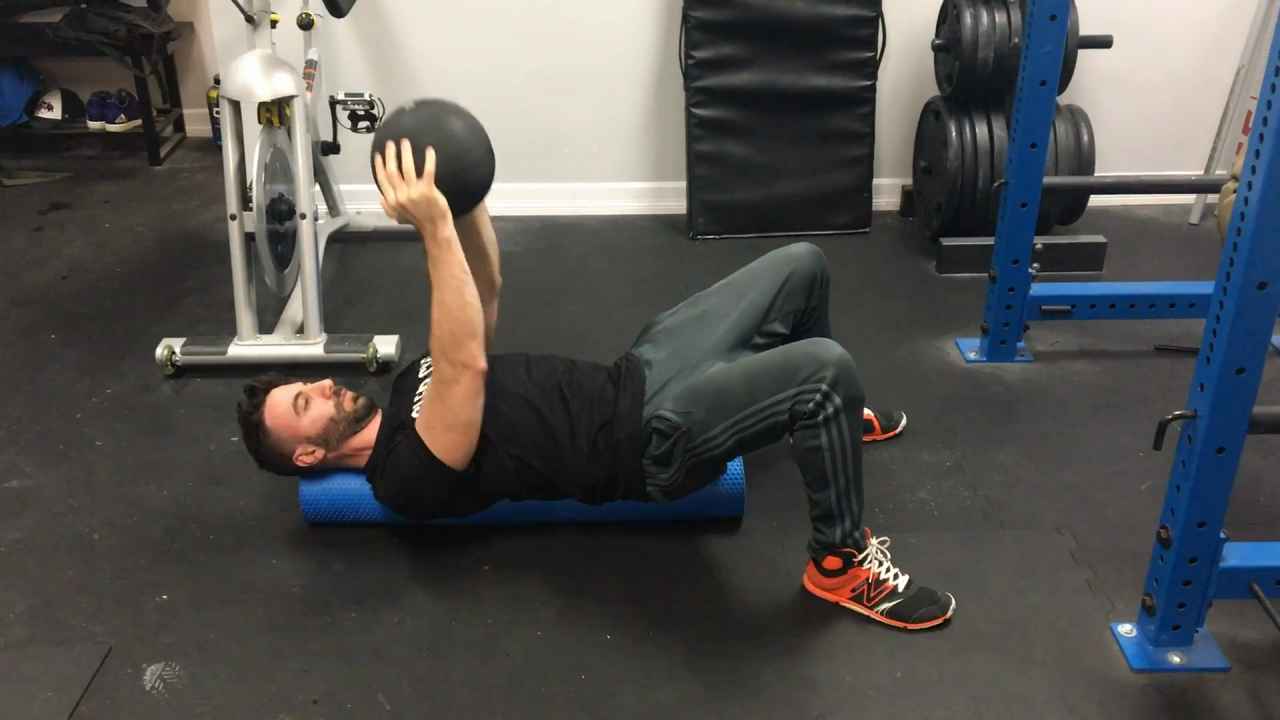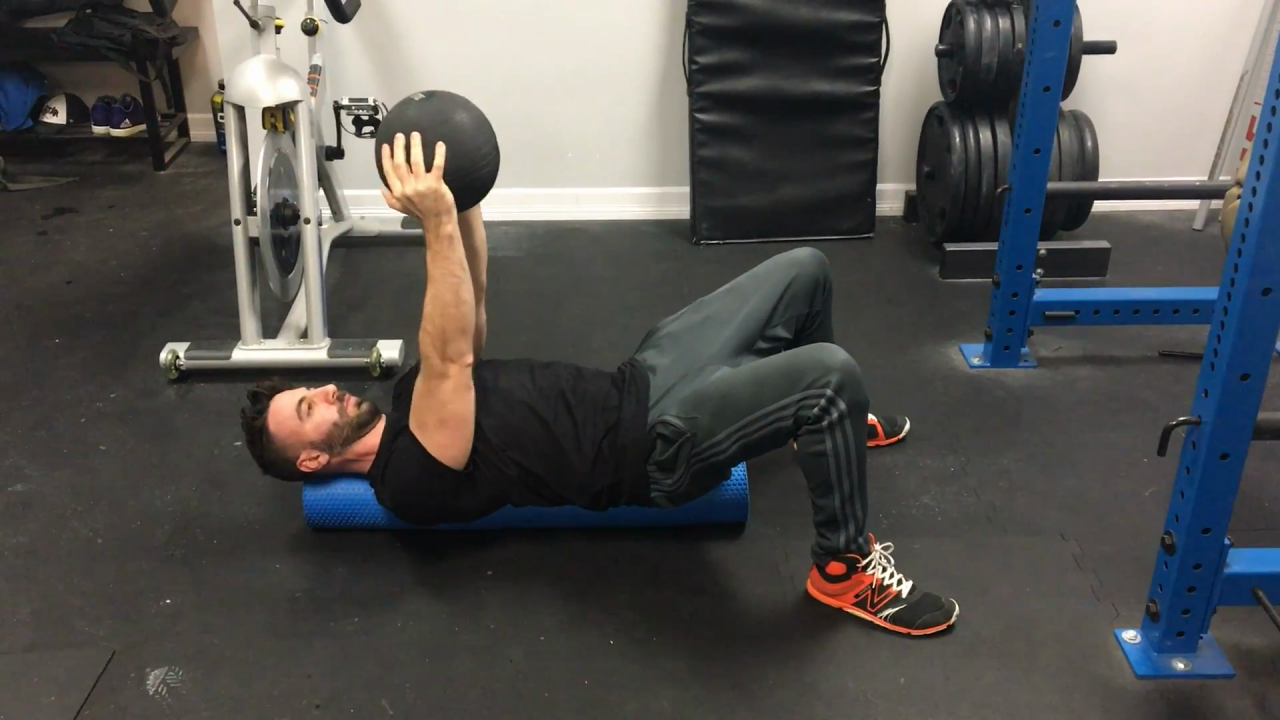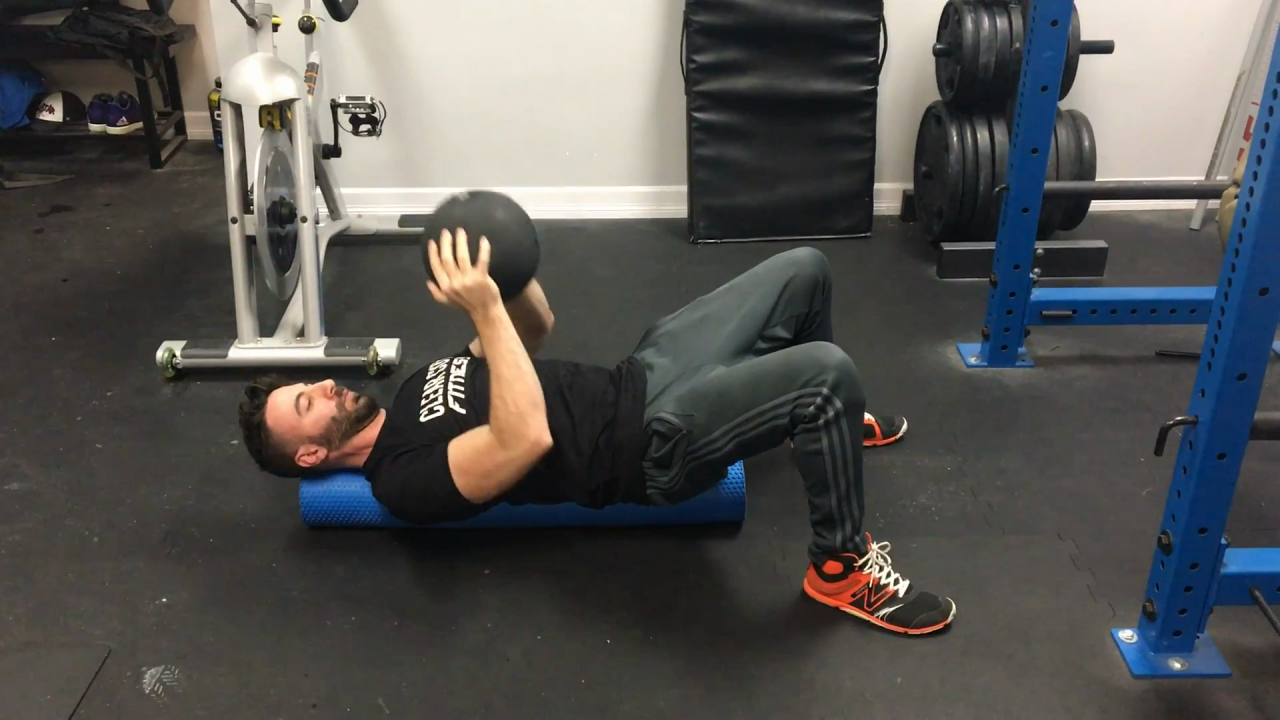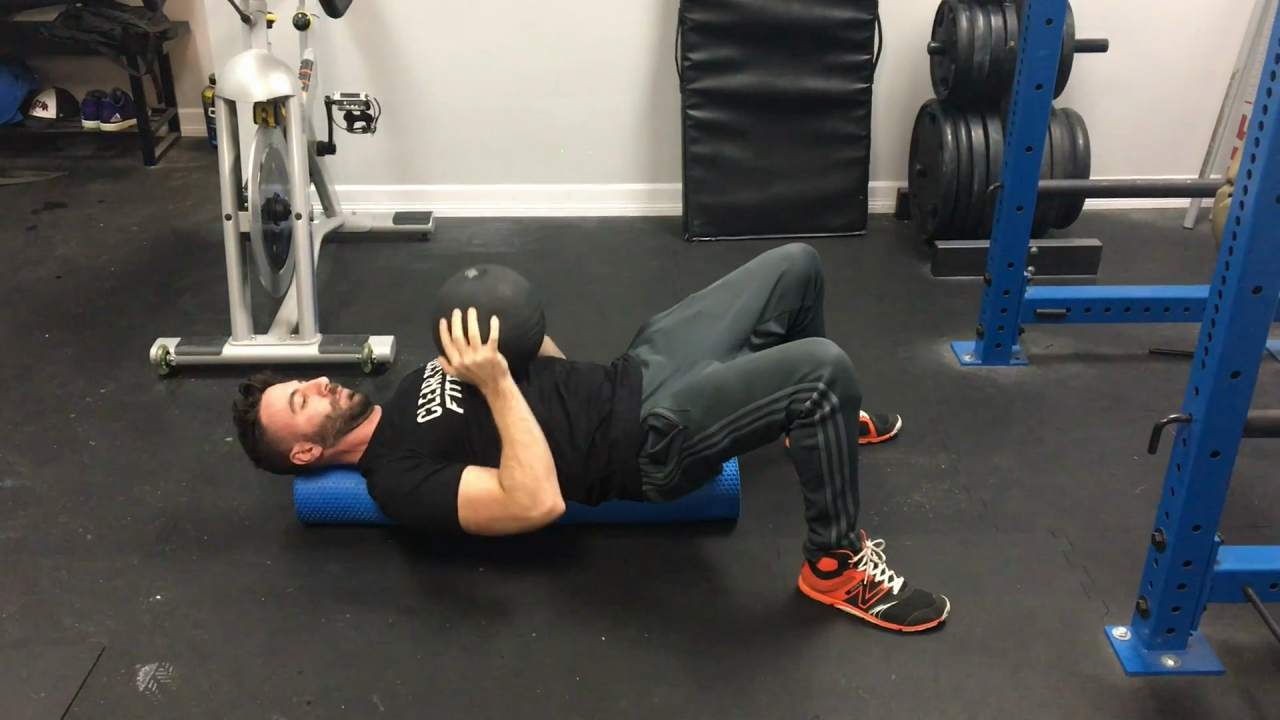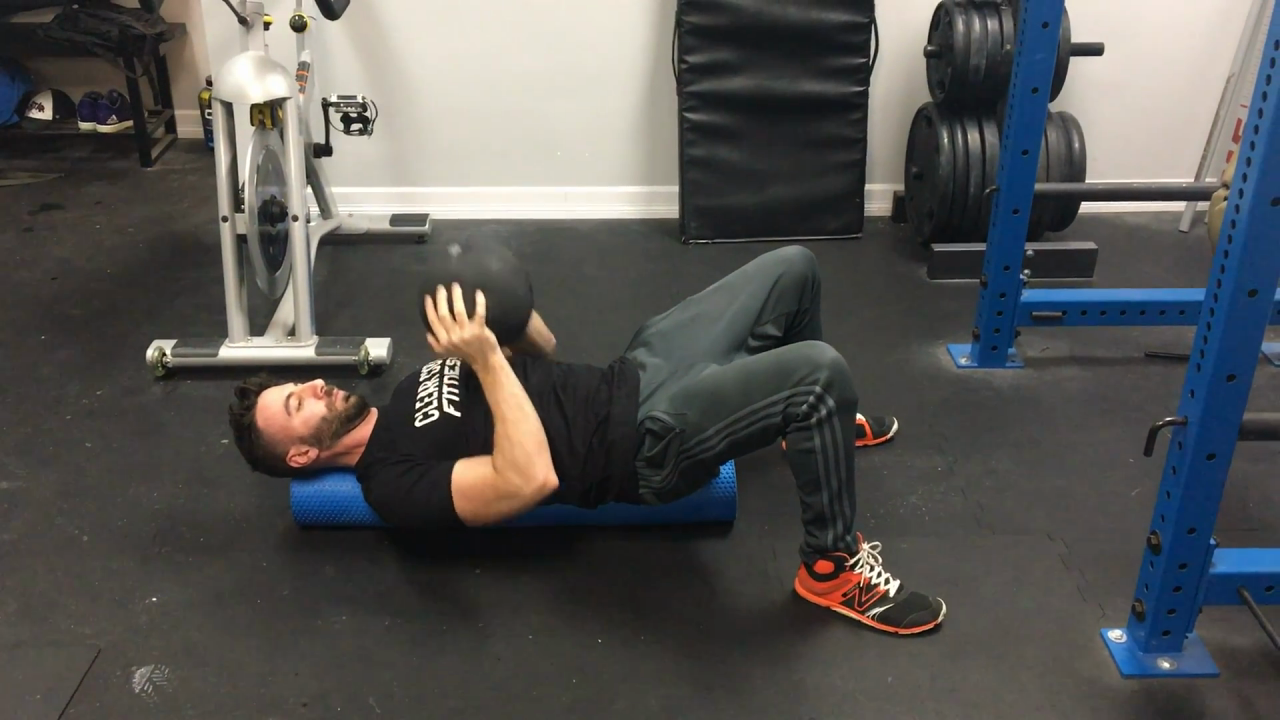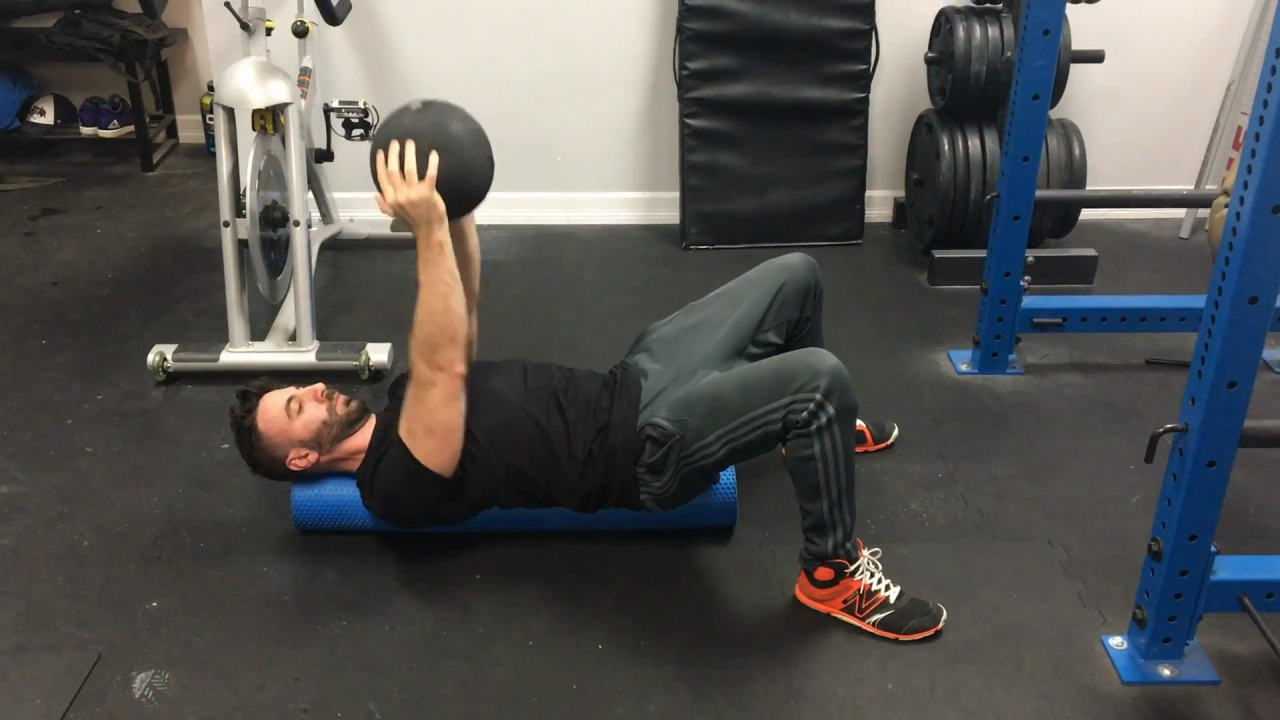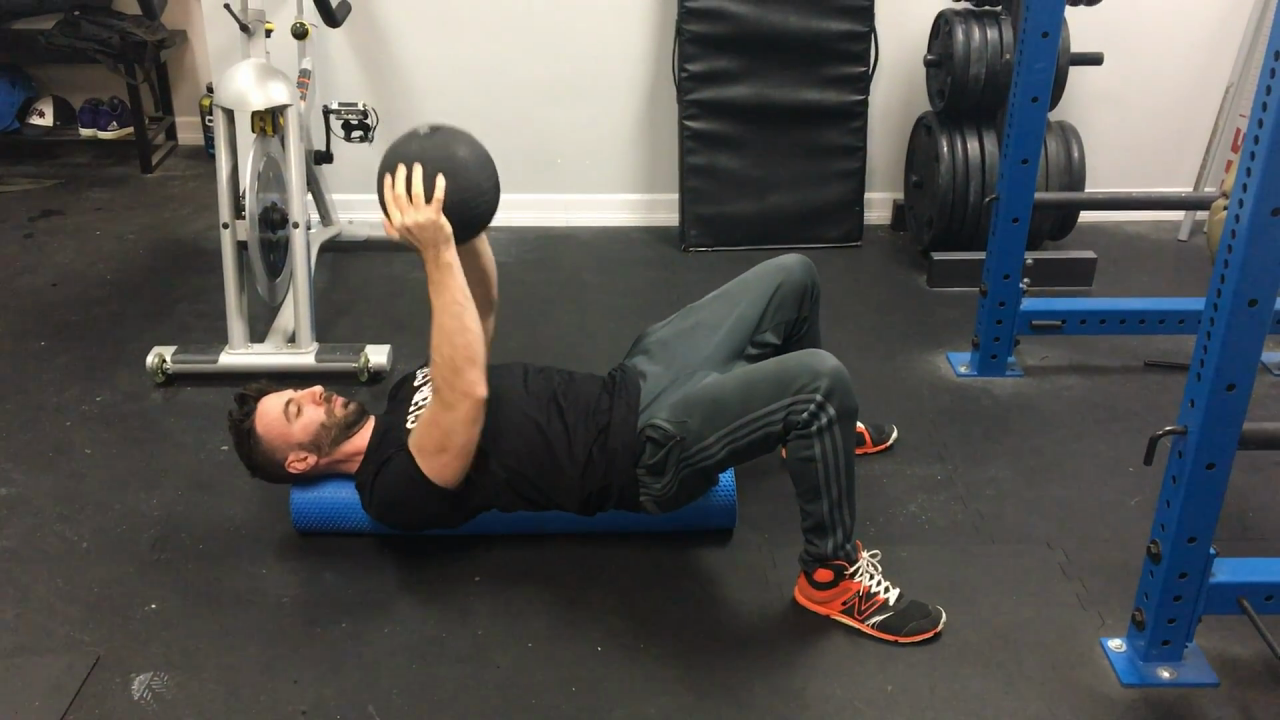
dt=0.4s
person 1, frame 1
left shoulder: (410, 392)
right shoulder: (409, 479)
left elbow: (483, 292)
right elbow: (470, 363)
left wrist: (464, 201)
right wrist: (434, 224)
left hip: (636, 374)
right hip: (651, 441)
left knee: (802, 265)
right knee: (824, 366)
left ankle: (825, 416)
right ankle: (842, 564)
person 1, frame 2
left shoulder: (409, 404)
right shoulder: (411, 483)
left elbow: (467, 305)
right elbow: (451, 357)
left wrist: (461, 201)
right wrist: (438, 220)
left hip: (639, 383)
right hip: (654, 448)
left knee: (804, 271)
right knee: (830, 371)
left ankle: (822, 425)
right ankle: (845, 568)
person 1, frame 3
left shoulder: (414, 395)
right shoulder: (406, 482)
left elbow: (536, 328)
right elbow: (530, 440)
right wrist: (483, 305)
left hip: (639, 377)
right hip: (652, 444)
left knee: (804, 269)
right knee: (829, 372)
left ankle: (825, 425)
right ankle: (842, 569)
person 1, frame 4
left shoulder: (412, 395)
right shoulder: (400, 481)
right elbow: (540, 502)
left wrist: (508, 329)
right wrist: (495, 381)
left hip: (633, 374)
right hip: (649, 441)
left knee: (795, 266)
right knee: (823, 366)
left ankle: (817, 422)
right ankle: (837, 565)
person 1, frame 5
left shoulder: (410, 397)
right shoulder: (396, 485)
left elbow: (542, 351)
right elbow: (533, 480)
left wrist: (498, 307)
right wrist: (486, 356)
left hip: (630, 375)
right hip: (646, 444)
left knee: (792, 268)
right knee: (820, 369)
left ankle: (813, 427)
right ankle: (833, 568)
person 1, frame 6
left shoulder: (402, 402)
right shoulder: (398, 487)
left elbow: (452, 330)
right elbow: (452, 368)
left wrist: (451, 209)
right wrist: (428, 228)
left hip: (629, 385)
right hip: (645, 451)
left knee: (795, 273)
right knee: (819, 374)
left ankle: (816, 424)
right ankle: (833, 573)
person 1, frame 7
left shoulder: (402, 403)
right shoulder: (398, 489)
left elbow: (481, 310)
right elbow: (468, 392)
left wrist: (462, 226)
right wrist: (435, 250)
left hip: (629, 389)
right hip: (645, 452)
left knee: (792, 275)
right knee: (820, 379)
left ankle: (810, 428)
right ankle: (831, 575)
